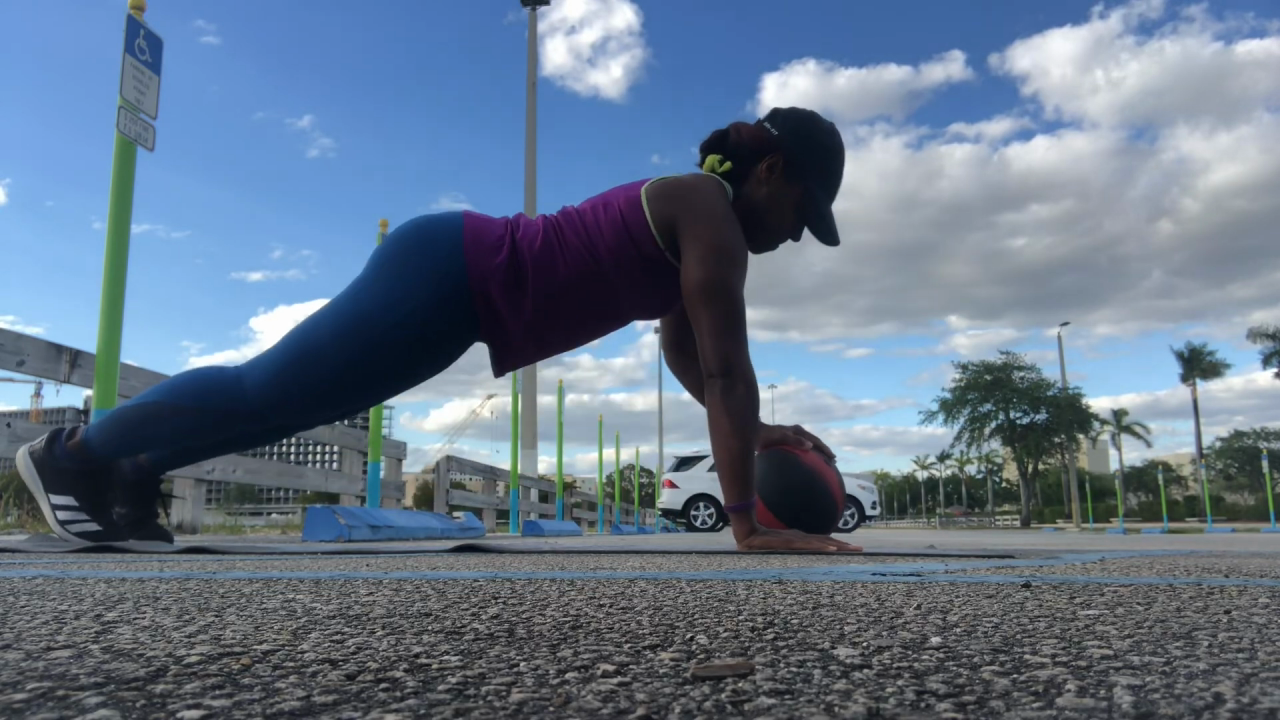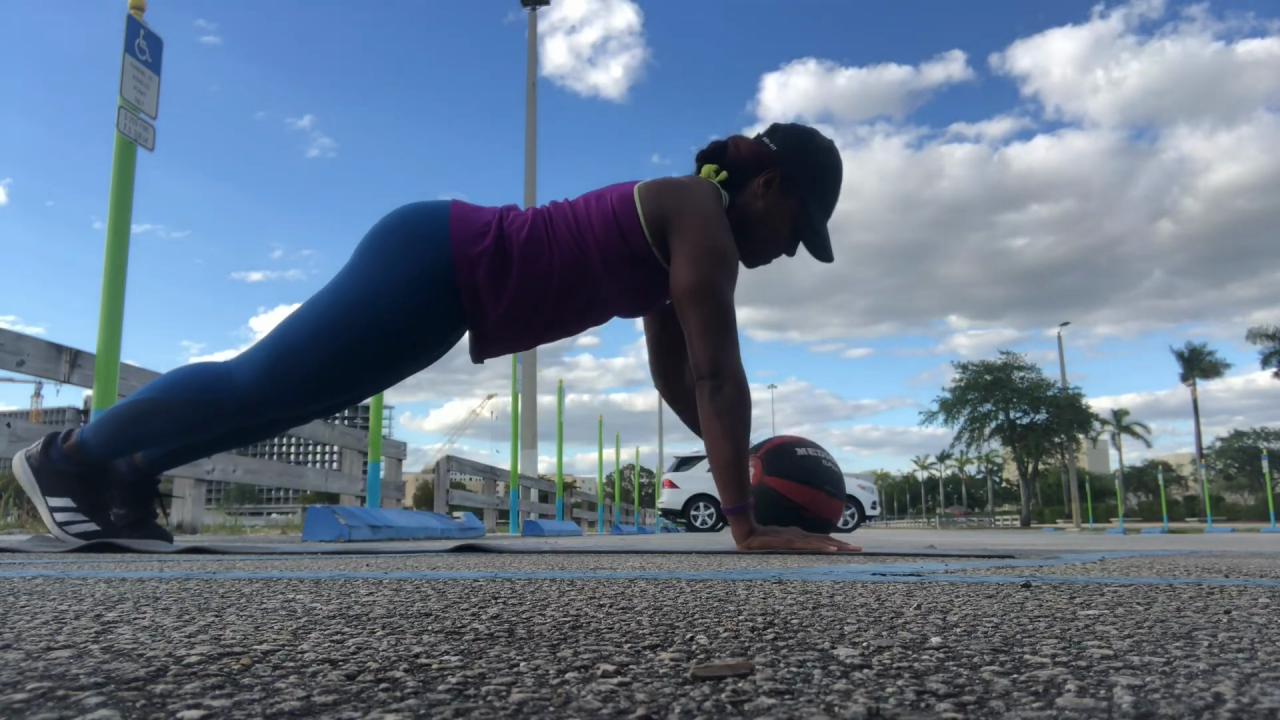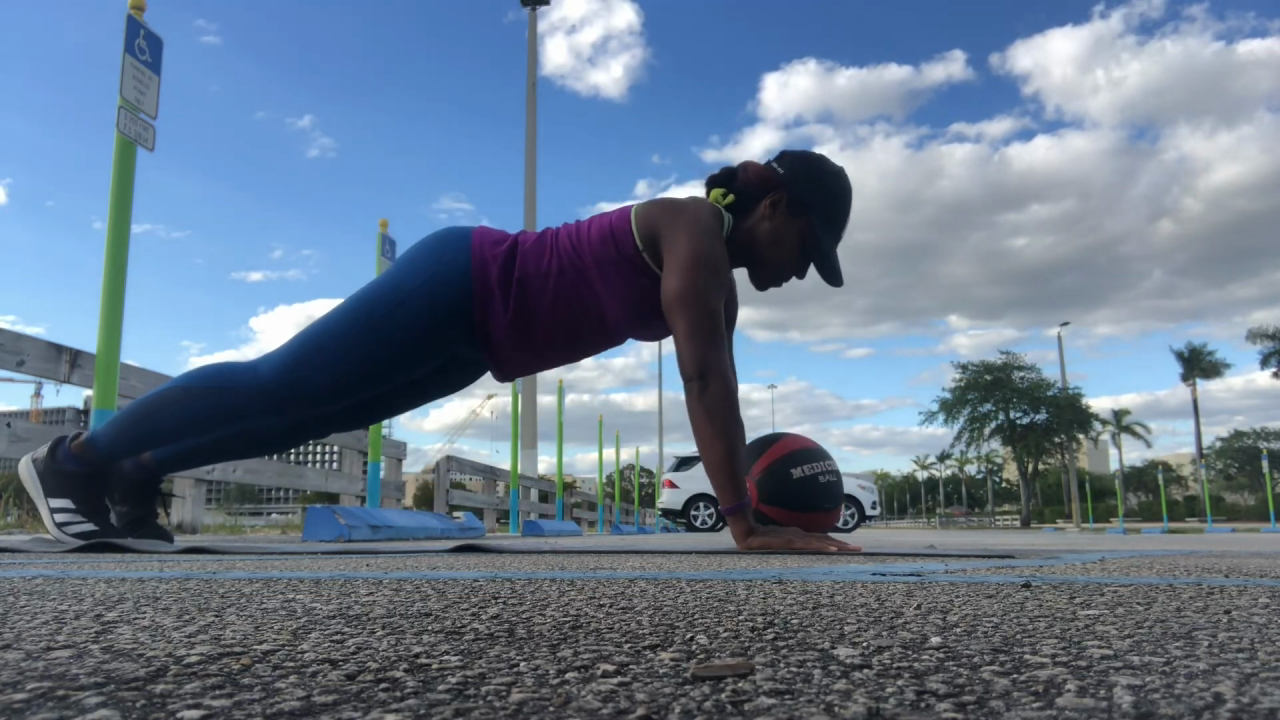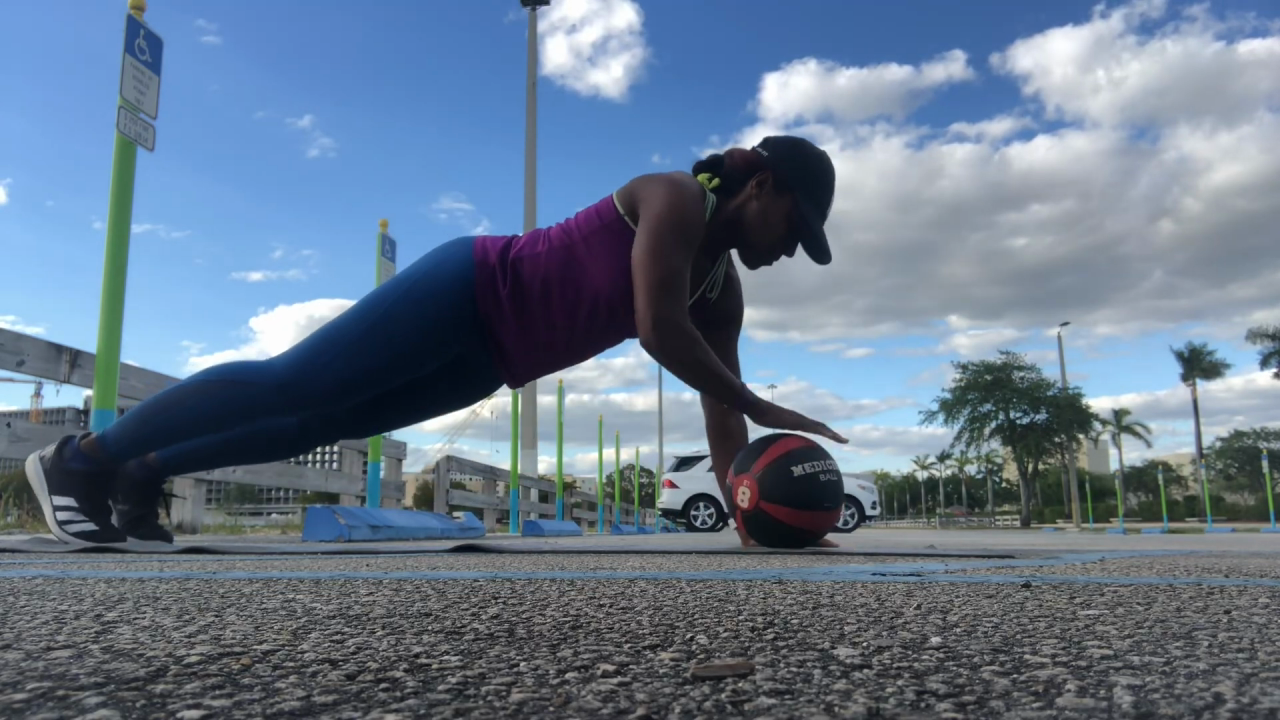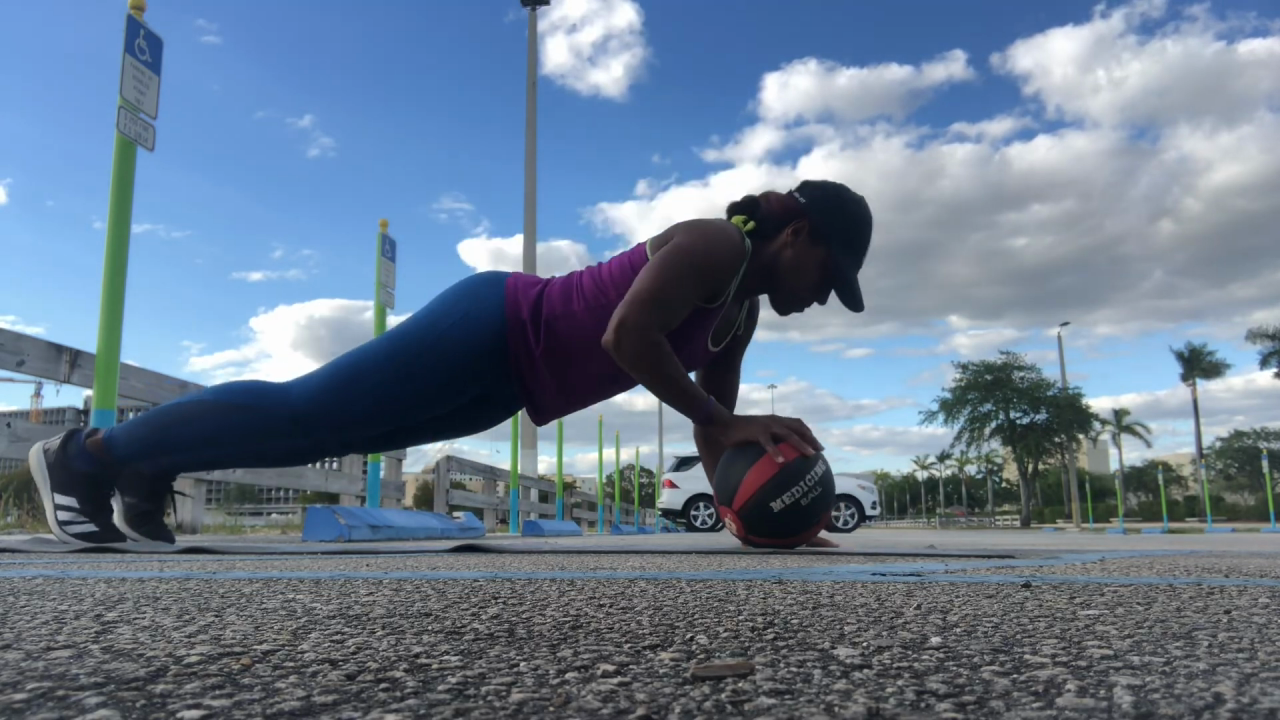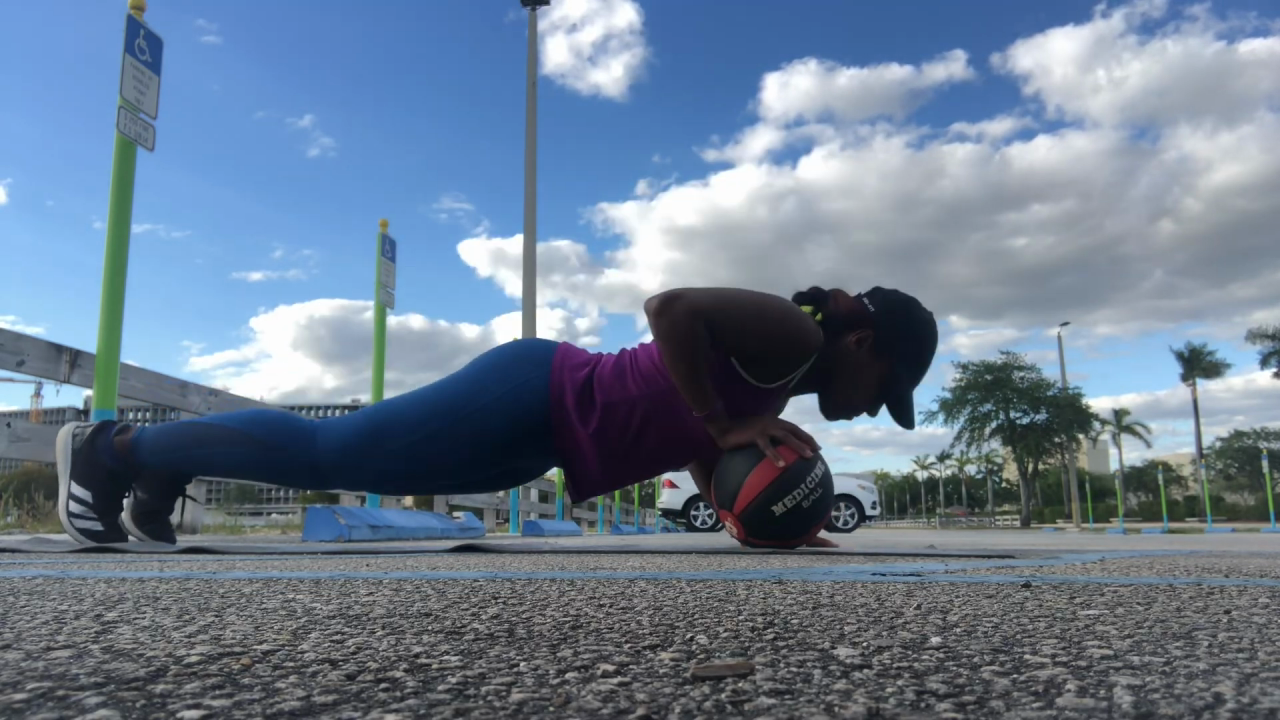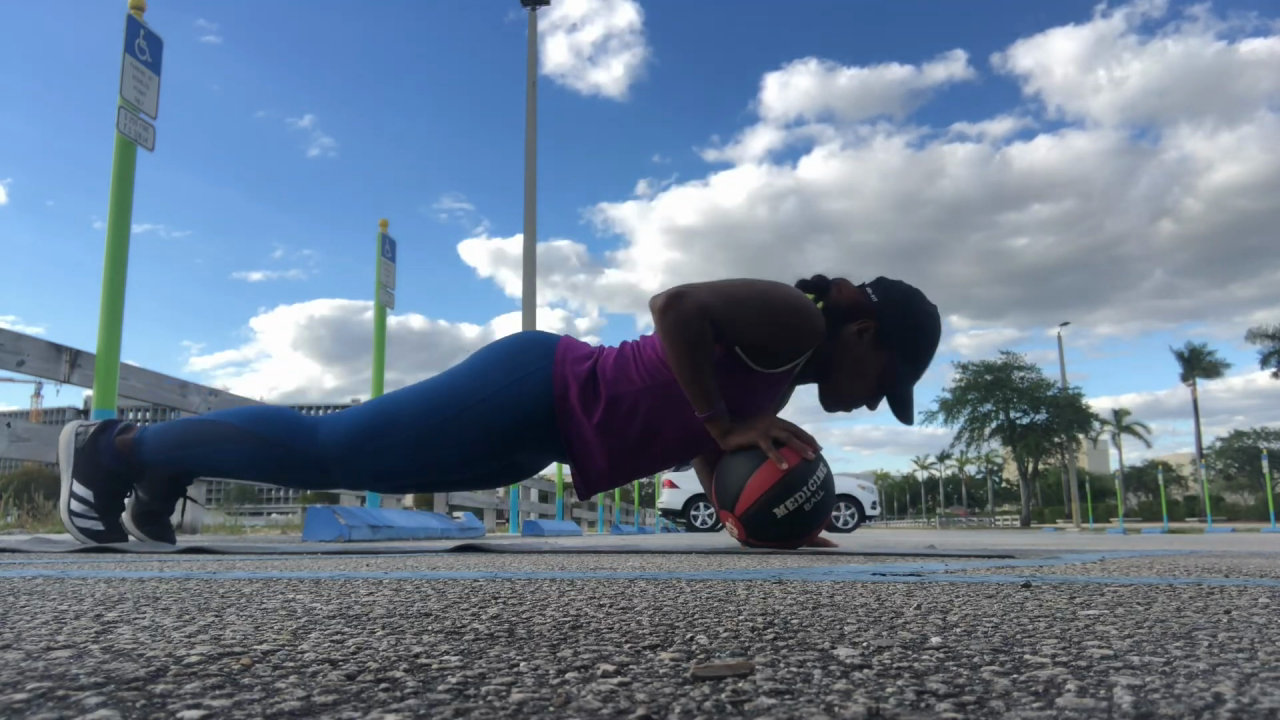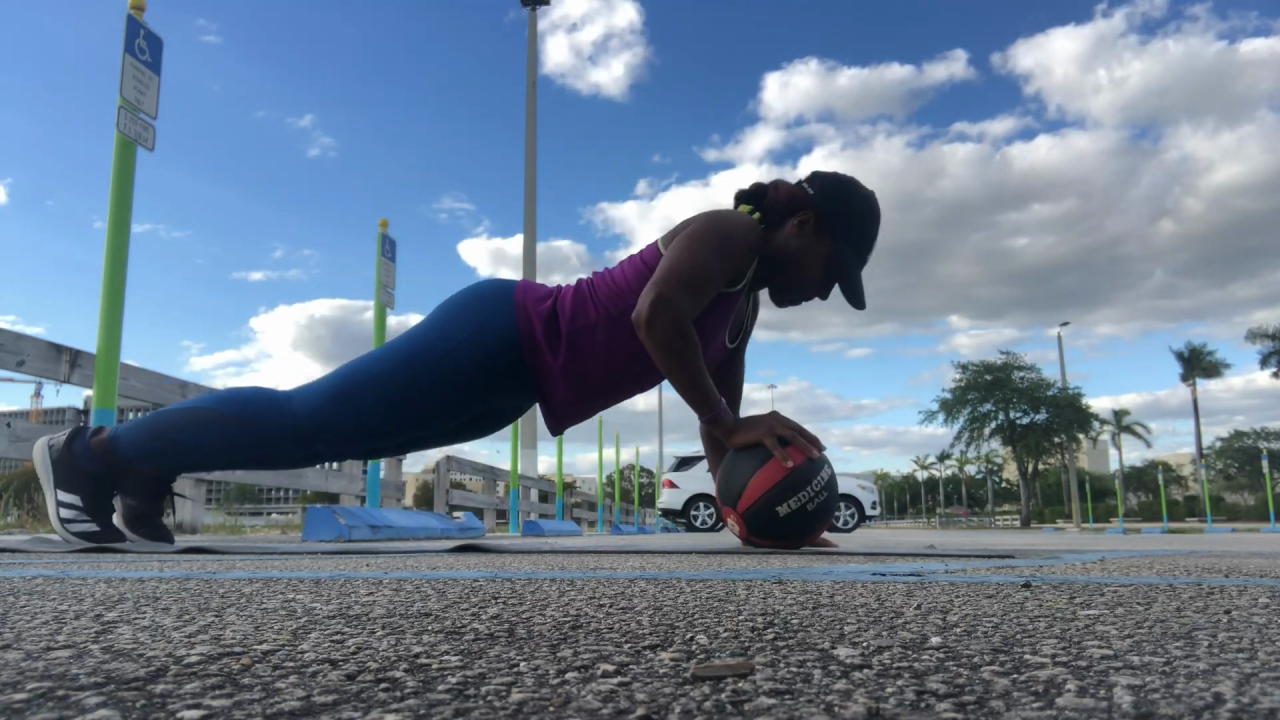
dt=0.4s
person 1, frame 1
left shoulder: (692, 220)
right shoulder: (711, 209)
left elbow: (684, 353)
right elbow: (725, 369)
left wrist: (751, 430)
right wrist: (746, 521)
left hip: (463, 283)
right hip: (447, 279)
left knee: (283, 399)
right knee: (263, 391)
left ankle: (132, 473)
right ankle: (73, 453)
person 1, frame 2
left shoulder: (681, 234)
right shoulder: (703, 214)
left elbow: (674, 375)
right elbow: (717, 372)
left wrist: (740, 457)
right wrist: (743, 521)
left hip: (445, 282)
right hip: (432, 266)
left knee: (284, 396)
right knee: (255, 385)
left ankle: (129, 473)
right ankle: (68, 454)
person 1, frame 3
left shoulder: (715, 280)
right shoulder: (694, 228)
left elbow: (714, 397)
right elbow: (705, 379)
left wrist: (749, 501)
right wrist: (744, 521)
left hip: (474, 340)
right hip: (457, 285)
left knee: (311, 413)
right knee: (275, 387)
left ankle: (137, 474)
right ankle: (74, 457)
person 1, frame 4
left shoulder: (722, 284)
right shoulder: (677, 197)
left elbow: (717, 404)
right elbow: (656, 327)
right wrist: (762, 408)
left hip: (488, 357)
right hip: (466, 293)
left knee: (321, 422)
right knee: (283, 388)
left ankle: (142, 474)
right ankle: (82, 458)
person 1, frame 5
left shoulder: (740, 309)
right shoulder: (714, 244)
left elbow: (714, 423)
right elbow: (625, 340)
right wrist: (721, 420)
left hip: (507, 380)
right hip: (491, 331)
left knee: (326, 433)
right knee: (299, 411)
left ankle: (151, 472)
right ankle: (85, 455)
person 1, frame 6
left shoulder: (782, 375)
right shoulder: (792, 332)
left elbow: (705, 465)
right elbow: (668, 308)
right wrist: (723, 424)
left hip: (544, 428)
right hip: (531, 402)
left knee: (342, 456)
right knee: (321, 452)
left ankle: (165, 471)
right ankle: (111, 447)
person 1, frame 7
left shoulder: (781, 374)
right shoulder: (795, 320)
left elbow: (710, 463)
right elbow: (673, 304)
right wrist: (724, 422)
left hip: (546, 424)
right hip: (532, 394)
left knee: (338, 451)
right knee: (320, 448)
left ankle: (164, 472)
right ankle: (113, 446)
person 1, frame 8
left shoulder: (744, 301)
right shoulder: (731, 233)
left elbow: (718, 420)
right elbow: (653, 312)
left wrist: (747, 449)
right wrist: (721, 419)
left hip: (511, 382)
right hip: (499, 337)
left knee: (317, 431)
right knee: (302, 420)
left ankle: (150, 472)
right ankle: (92, 452)
